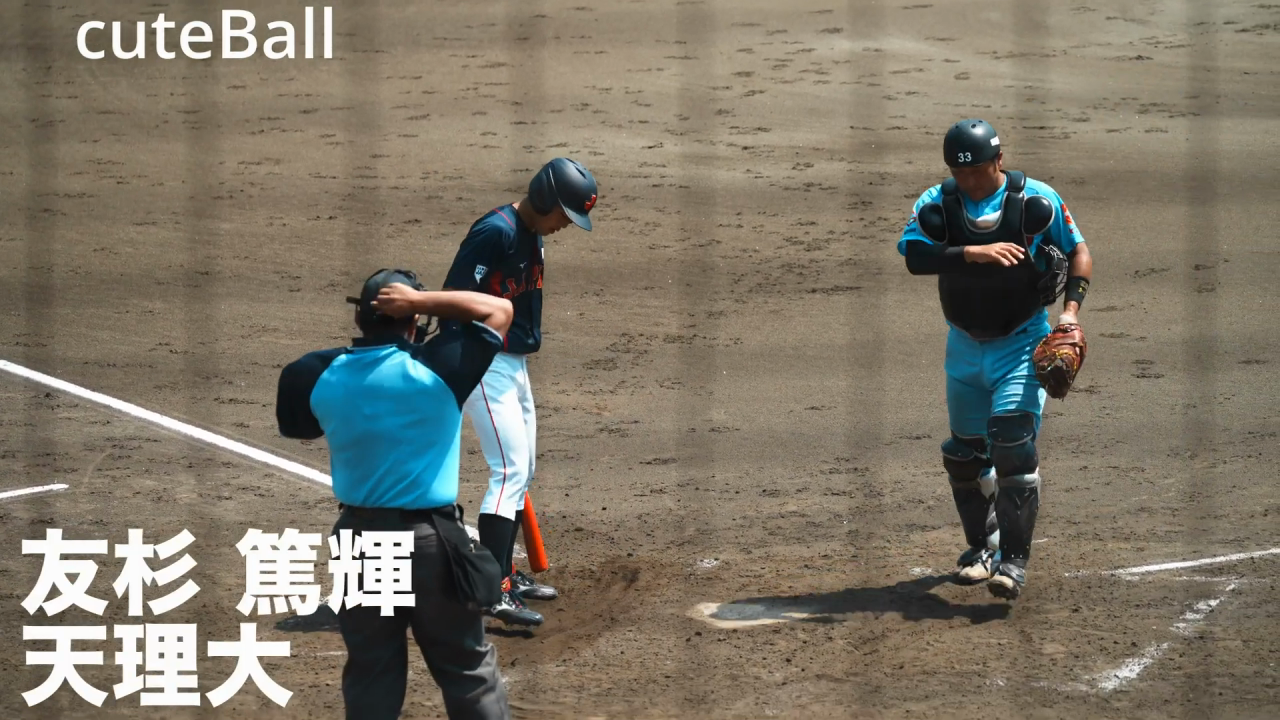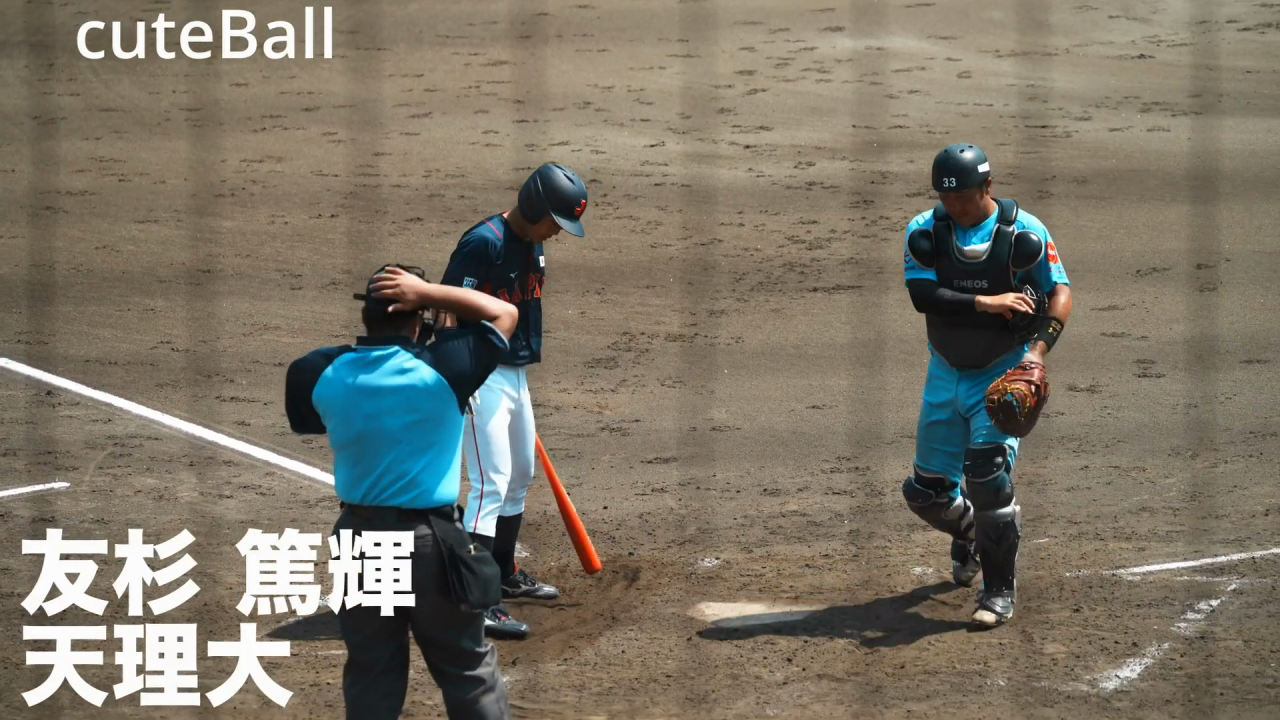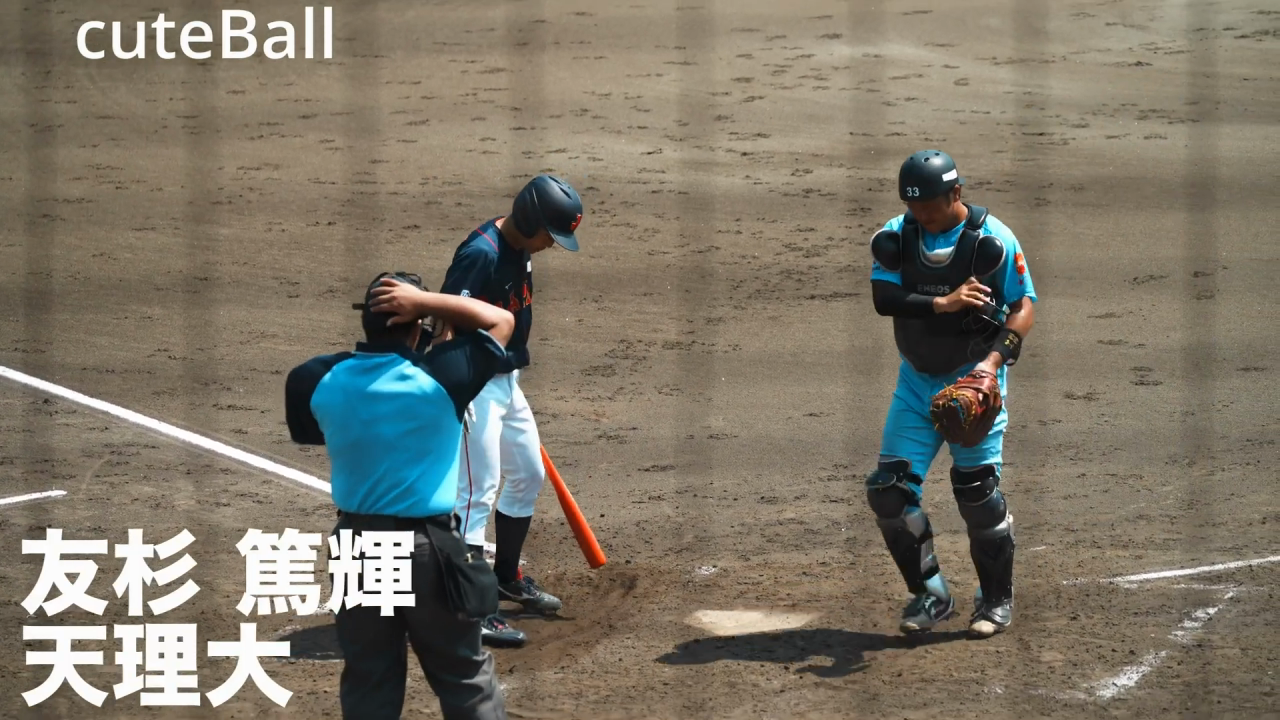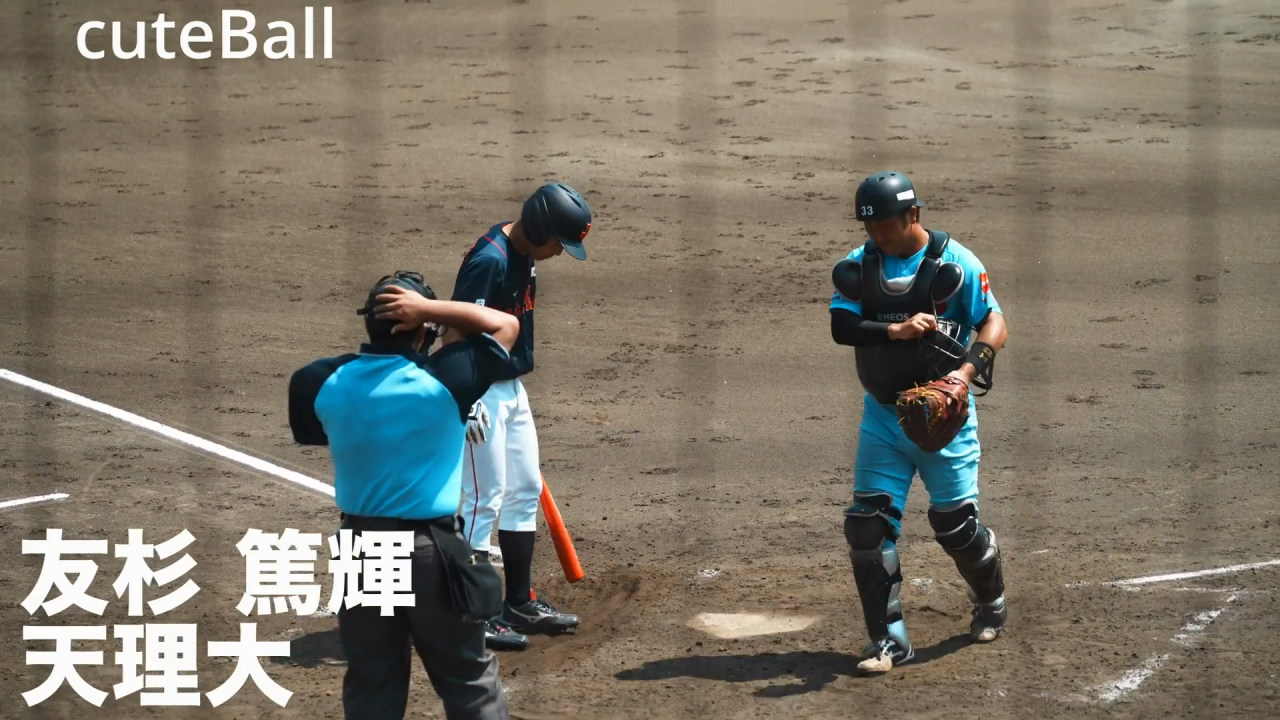
dt=0.2s
person 1, frame 1
left shoulder: (1037, 199)
right shoulder: (934, 203)
left elbow: (1078, 252)
right elbow: (914, 258)
left wrist: (1071, 308)
right wrist: (971, 253)
left hip: (1021, 346)
right hip: (964, 348)
left knee: (1013, 447)
right knee: (966, 455)
left ankle: (1011, 563)
right ankle: (981, 544)
person 1, frame 2
left shoulder: (1025, 231)
right shoulder: (925, 230)
left elbow: (1060, 293)
right elbow: (921, 296)
left wrist: (1038, 350)
right wrist: (985, 303)
left hip: (1002, 375)
right hip: (944, 376)
left knee: (989, 476)
right knee: (927, 490)
left ankle: (999, 592)
right ankle: (973, 544)
person 1, frame 3
left shoulder: (993, 238)
right shoulder: (896, 235)
left elbow: (1022, 308)
right elbow: (883, 299)
left wrist: (994, 361)
right wrist: (942, 303)
right hip: (916, 382)
left knee: (978, 493)
right knee: (890, 490)
left ankle: (997, 600)
right ankle: (929, 595)
person 1, frame 4
left shoulder: (955, 263)
right shoulder: (859, 264)
left elbow: (994, 323)
right elbow: (841, 327)
left wrist: (968, 371)
right wrist: (896, 329)
right hip: (881, 415)
left knee: (954, 523)
right knee: (868, 524)
left ankle: (991, 603)
right ankle: (890, 639)
person 2, frame 1
left shoulder: (532, 233)
right shoulder: (495, 230)
right elbow: (454, 295)
left hip: (514, 365)
right hip: (488, 366)
left knee: (517, 471)
right knee: (510, 472)
left ankle: (503, 572)
person 2, frame 2
left shoulder: (532, 242)
right shoulder: (484, 241)
right elbow: (447, 308)
left hip: (516, 375)
right hip: (483, 379)
left knee: (519, 478)
right knee: (491, 487)
left ankle: (504, 573)
person 2, frame 3
left shoulder: (520, 247)
right shoulder: (480, 252)
right elbow: (447, 320)
left hip: (507, 380)
right hip: (476, 386)
left knee: (527, 475)
right knee: (478, 496)
left ankle: (508, 576)
person 2, frame 4
left shoulder: (524, 252)
right shoulder: (490, 259)
left hip: (511, 385)
right hip: (483, 391)
left knee: (527, 490)
right knee: (485, 500)
left ankle: (520, 602)
person 3, frame 1
left shoulder: (316, 375)
right shoulder: (439, 368)
left elbow: (294, 426)
right elbow: (500, 310)
right wrist: (420, 299)
left hip: (359, 537)
right hip: (430, 539)
left knee: (370, 666)
right knee: (466, 663)
person 3, frame 2
left shoulder: (320, 373)
right shoulder: (442, 368)
right elbow: (504, 314)
right wrist: (427, 291)
left hip: (359, 536)
right hip: (430, 540)
left knee: (370, 666)
right knee: (465, 664)
person 3, frame 3
left shoulder: (320, 380)
right shoulder: (440, 377)
right elbow: (501, 321)
right wrist: (425, 301)
right hip: (428, 548)
left knee: (368, 676)
right knee: (463, 674)
person 3, frame 4
left shoulder: (323, 382)
right shoulder: (444, 379)
left elbow: (308, 433)
right elbow: (505, 325)
right wrist: (430, 308)
right hip: (431, 550)
left knee: (371, 680)
right knee: (467, 676)
